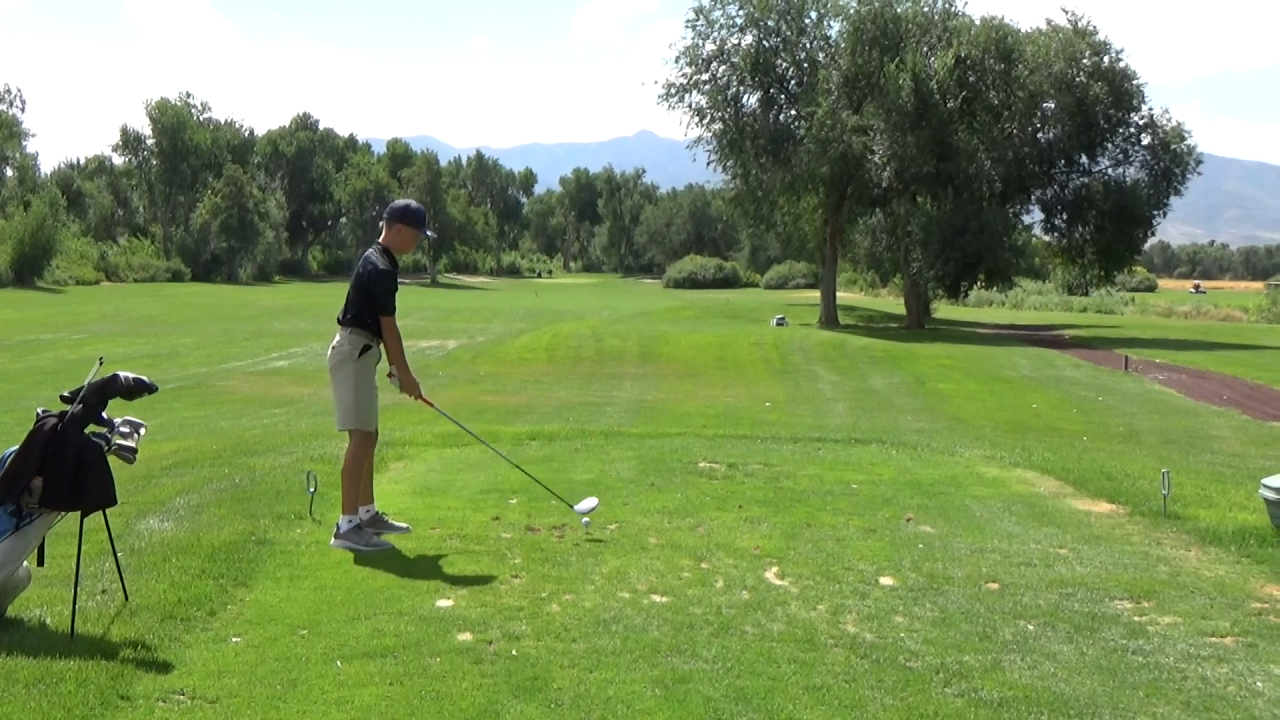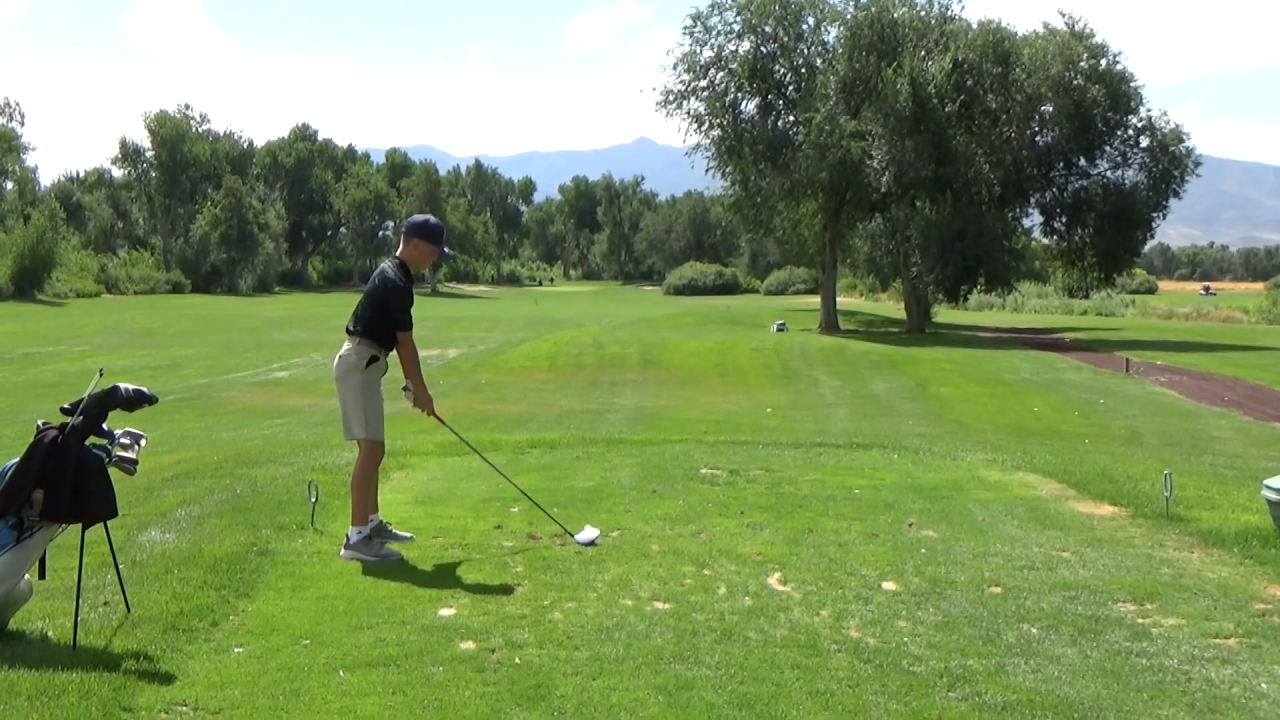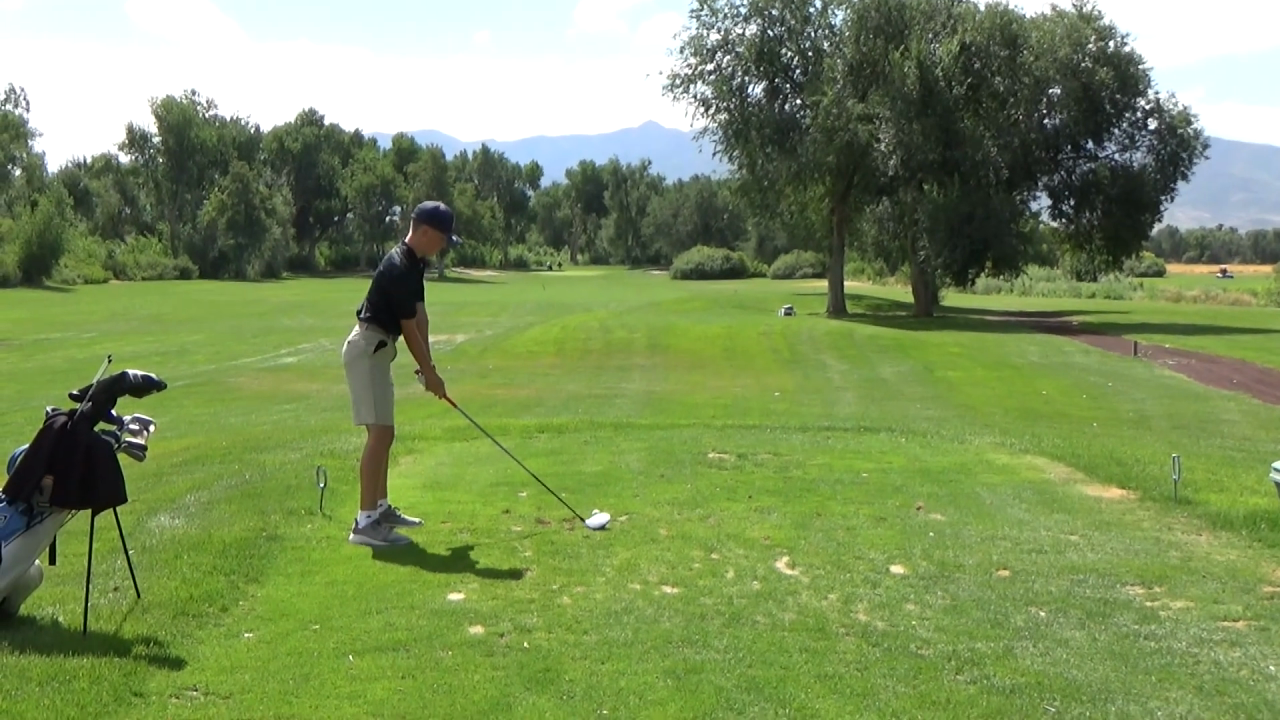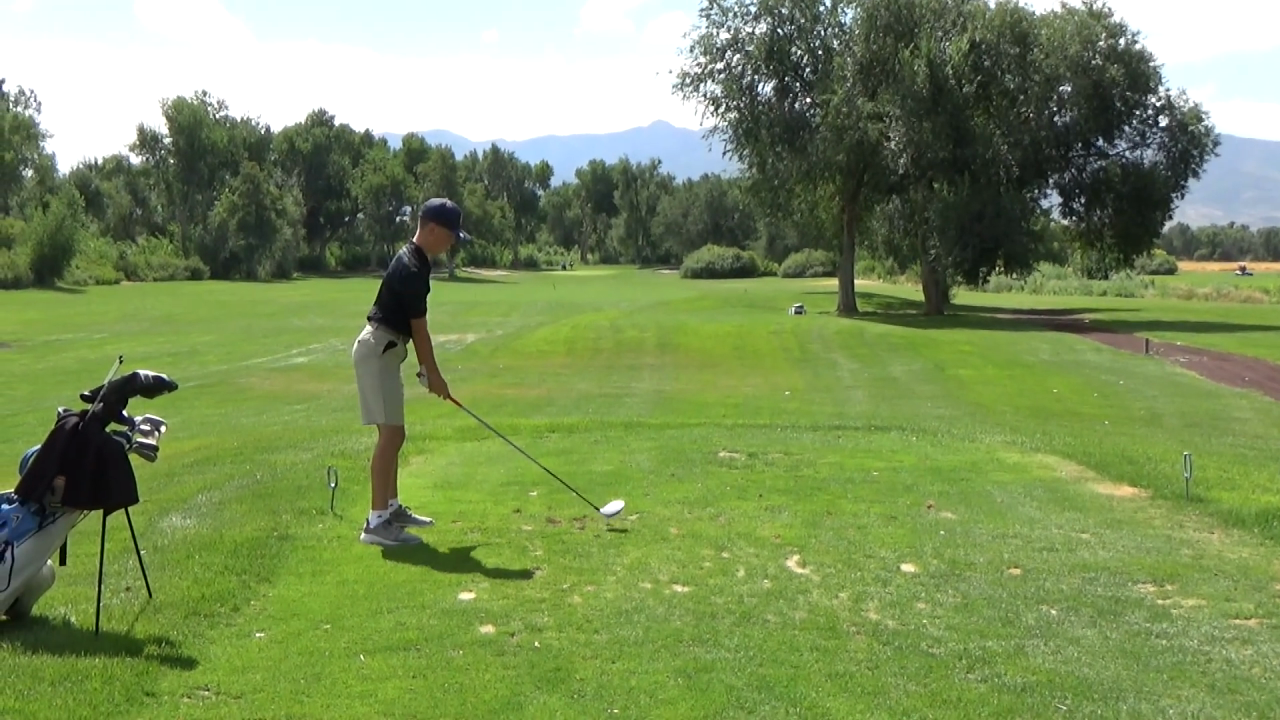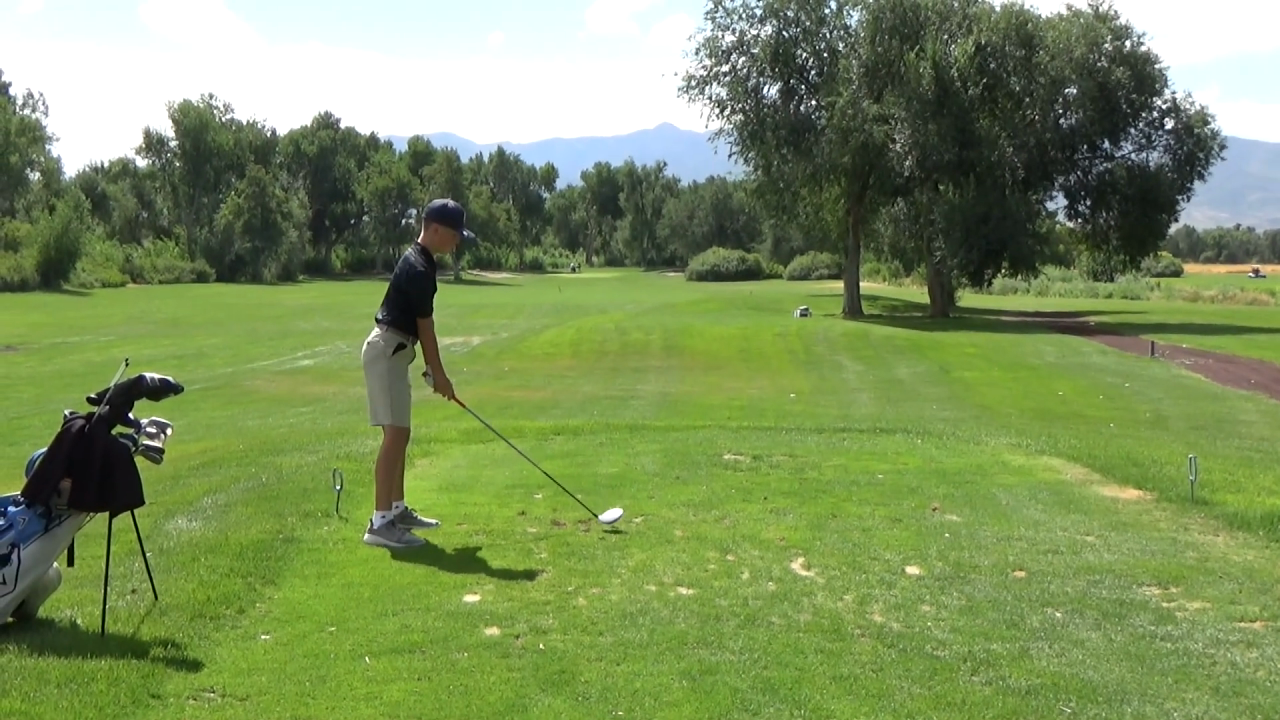
dt=1s
person 1, frame 1
left shoulder: (377, 260)
right shoulder: (381, 269)
left elbow: (381, 326)
right elbow: (389, 327)
left wrist: (395, 368)
right wrist: (405, 374)
left hip: (359, 353)
right hip: (353, 353)
left knee: (368, 436)
right knee: (361, 438)
left ankle: (366, 513)
right ankle: (346, 526)
person 1, frame 2
left shoulder: (393, 274)
right shoulder: (396, 284)
left elbow: (398, 339)
right elbow: (405, 342)
left wrist: (411, 382)
right wrist: (421, 389)
left hip: (365, 363)
right hip: (359, 364)
left knee: (372, 448)
right knee: (371, 449)
left ankle: (371, 523)
right ankle: (356, 538)
person 1, frame 3
left shoulder: (415, 263)
right shoulder: (399, 269)
left elbow: (420, 316)
right elbow: (410, 328)
left wrist: (428, 364)
right wrist: (429, 372)
left hip: (377, 349)
right hip: (368, 349)
left knee: (382, 432)
right knee: (380, 433)
left ankle: (380, 508)
right ankle: (365, 522)
person 1, frame 4
left shoulder: (414, 260)
right shoulder: (411, 270)
left elbow: (414, 325)
right elbow: (419, 328)
left wrist: (425, 368)
right wrist: (433, 374)
left hip: (385, 349)
right hip: (378, 351)
left knee: (393, 433)
right knee: (391, 433)
left ankle: (391, 507)
right ankle: (376, 522)
person 1, frame 5
left shoulder: (418, 260)
right shoulder: (419, 269)
left elbow: (423, 323)
right elbow: (425, 327)
left wrist: (432, 367)
right wrist: (439, 373)
left hip: (393, 351)
right hip: (387, 352)
left knee: (399, 433)
right knee: (396, 434)
left ankle: (397, 509)
right ankle: (380, 522)
